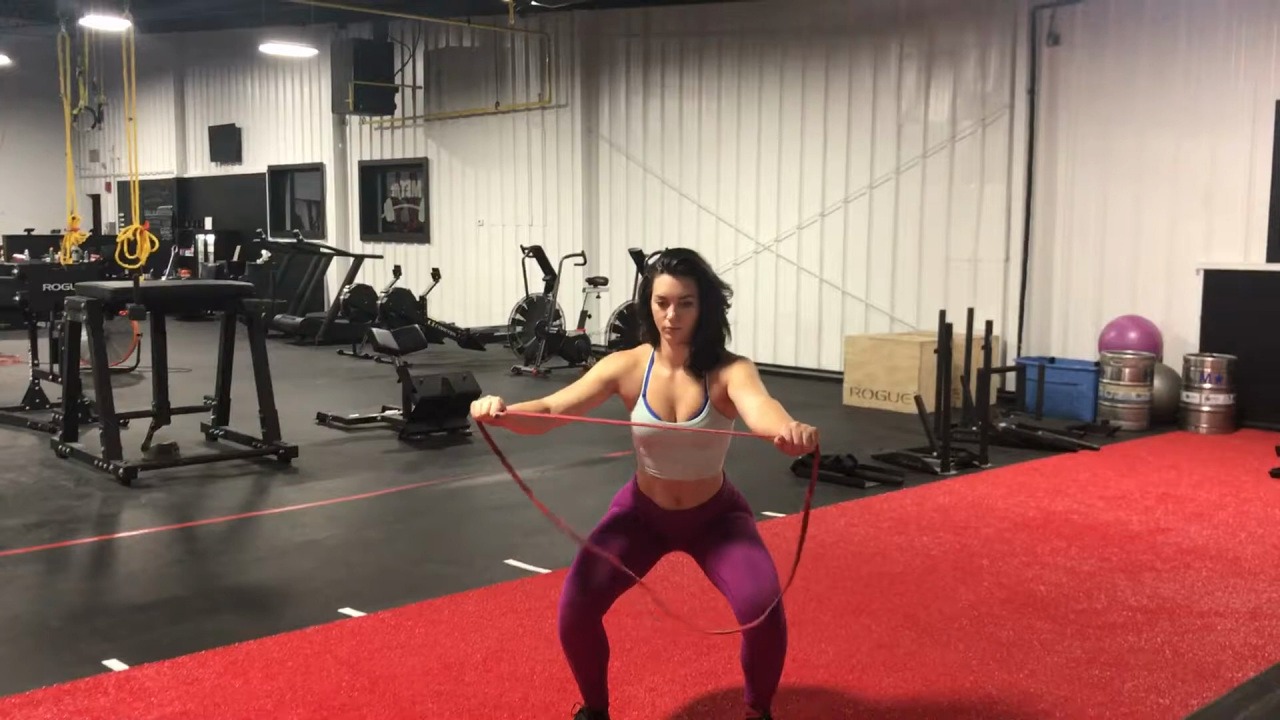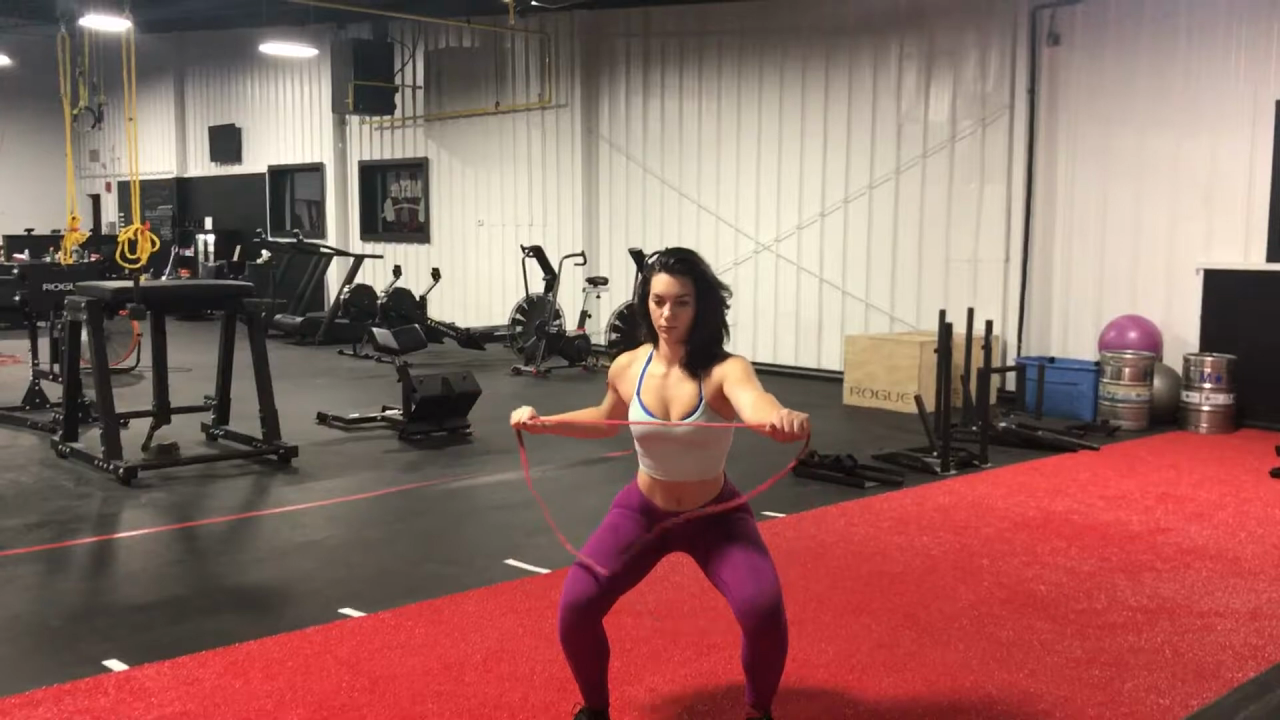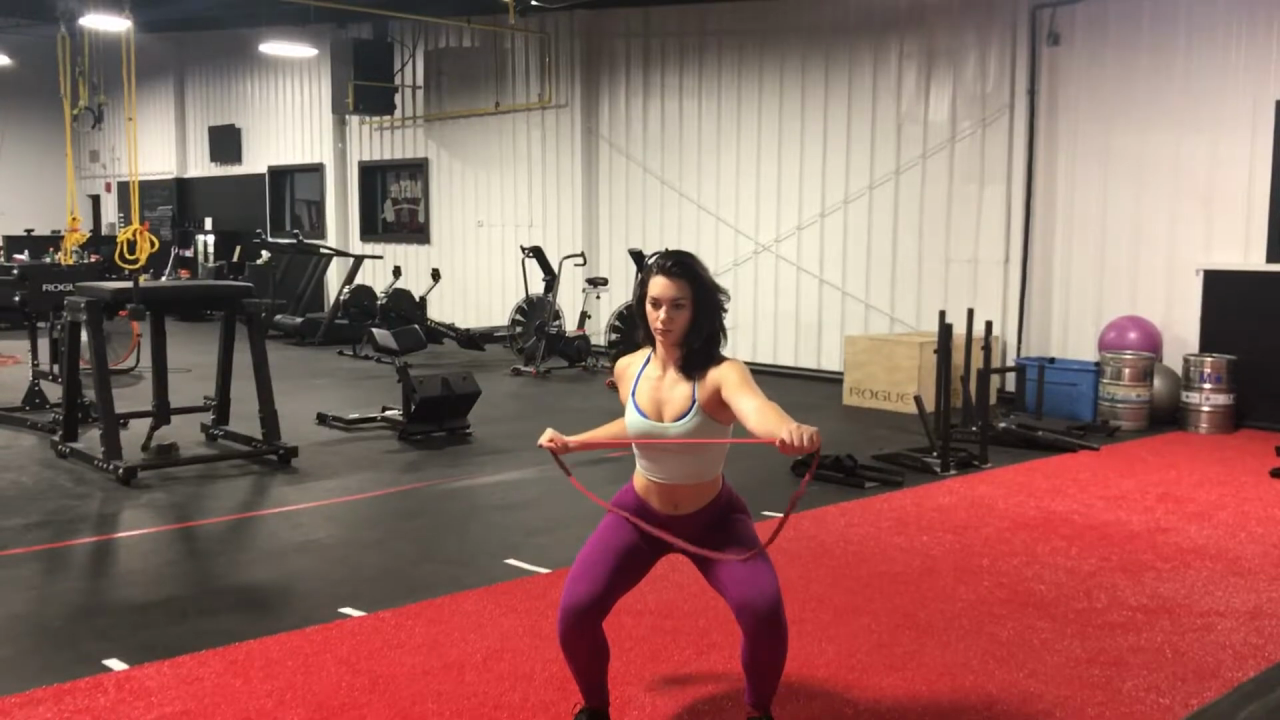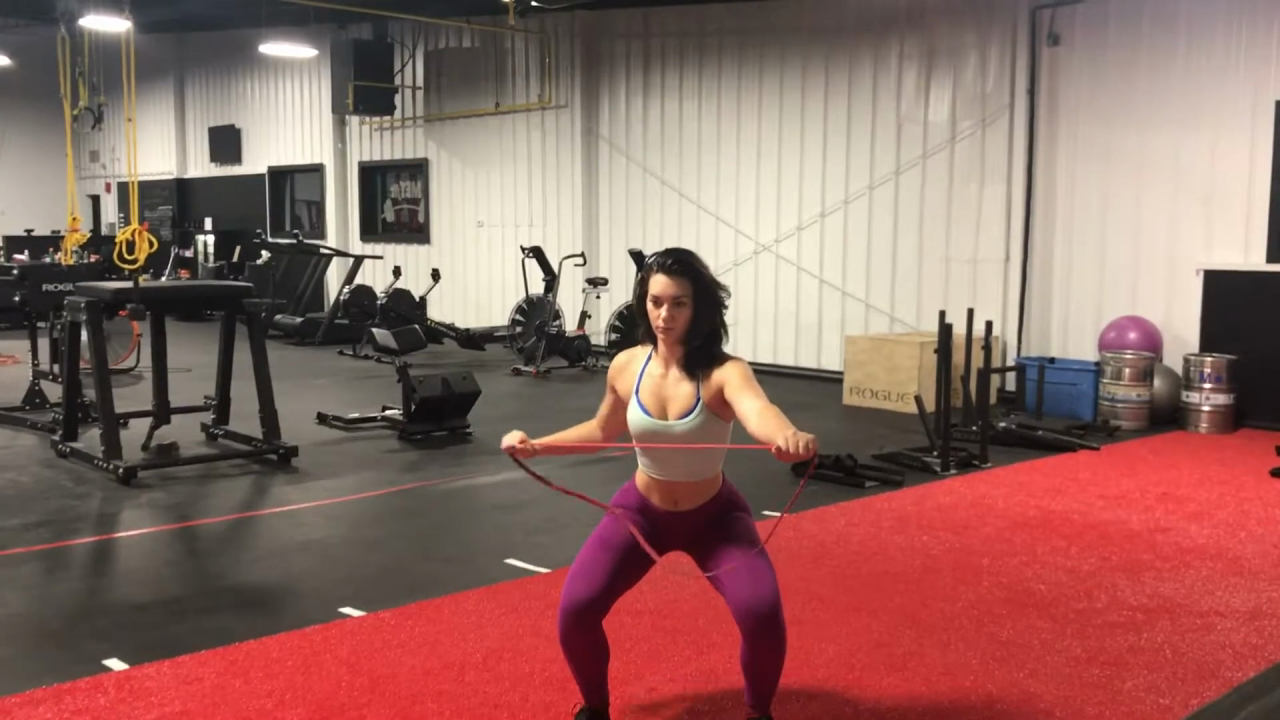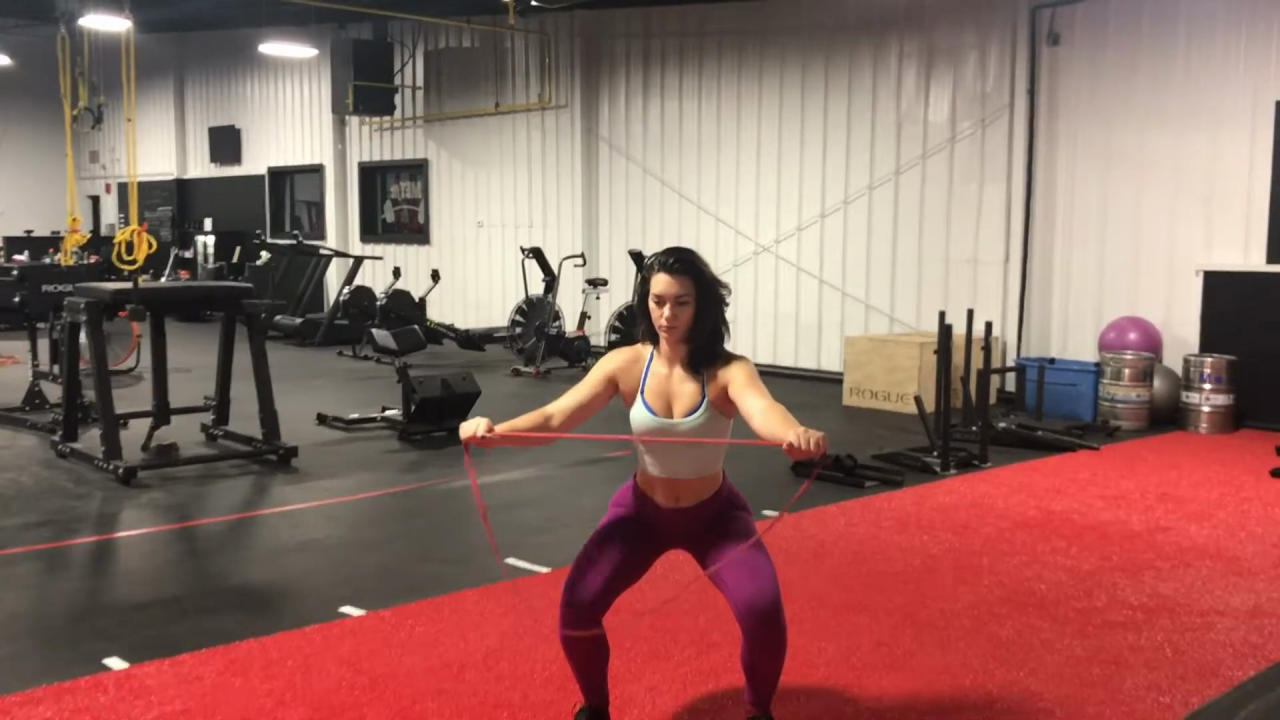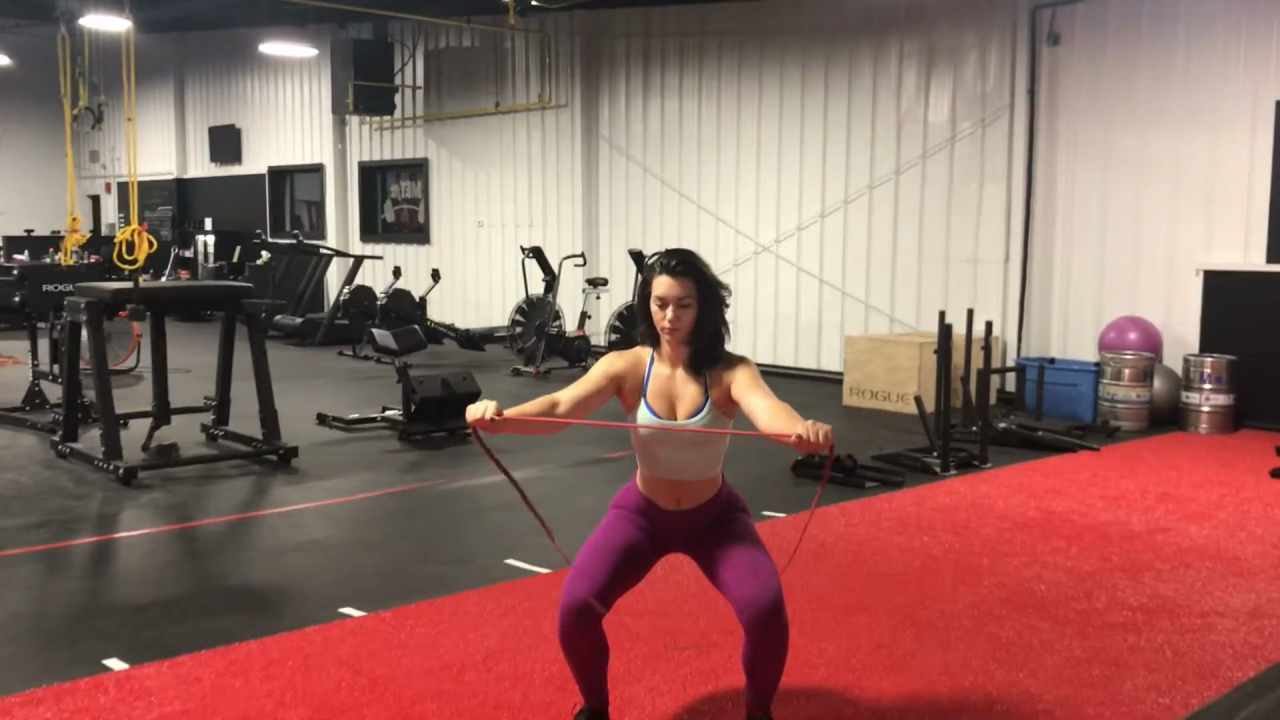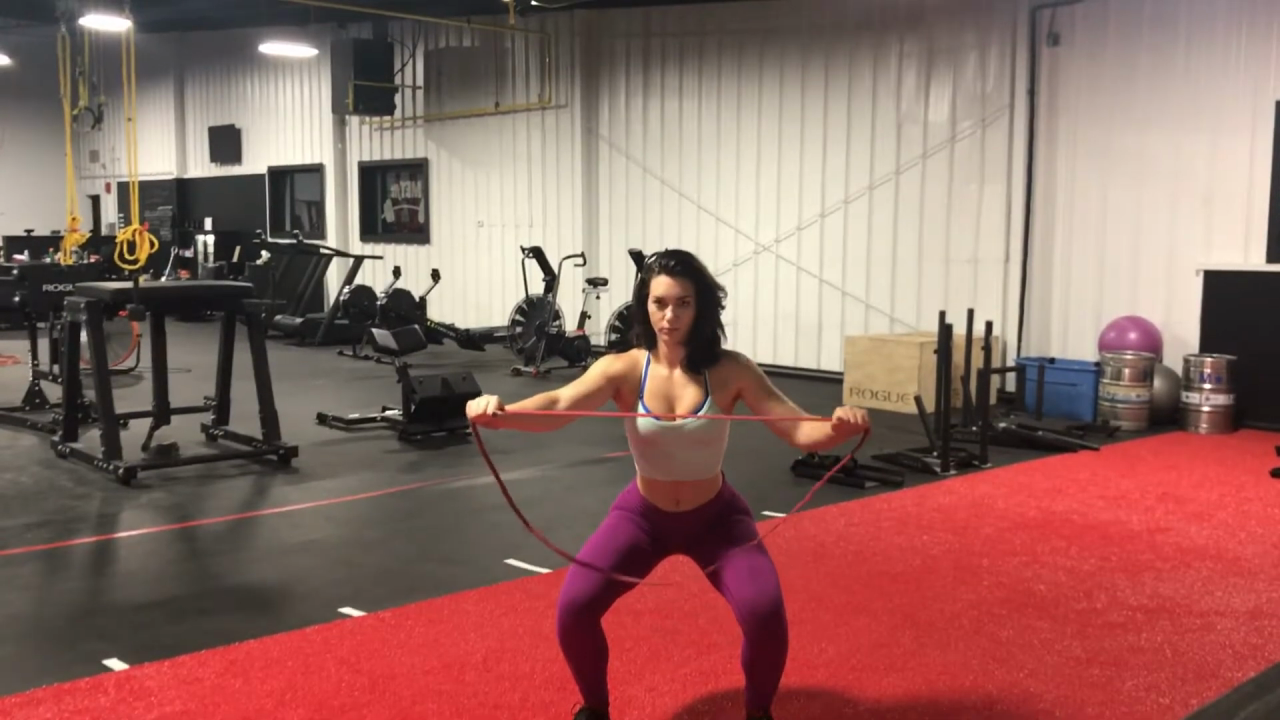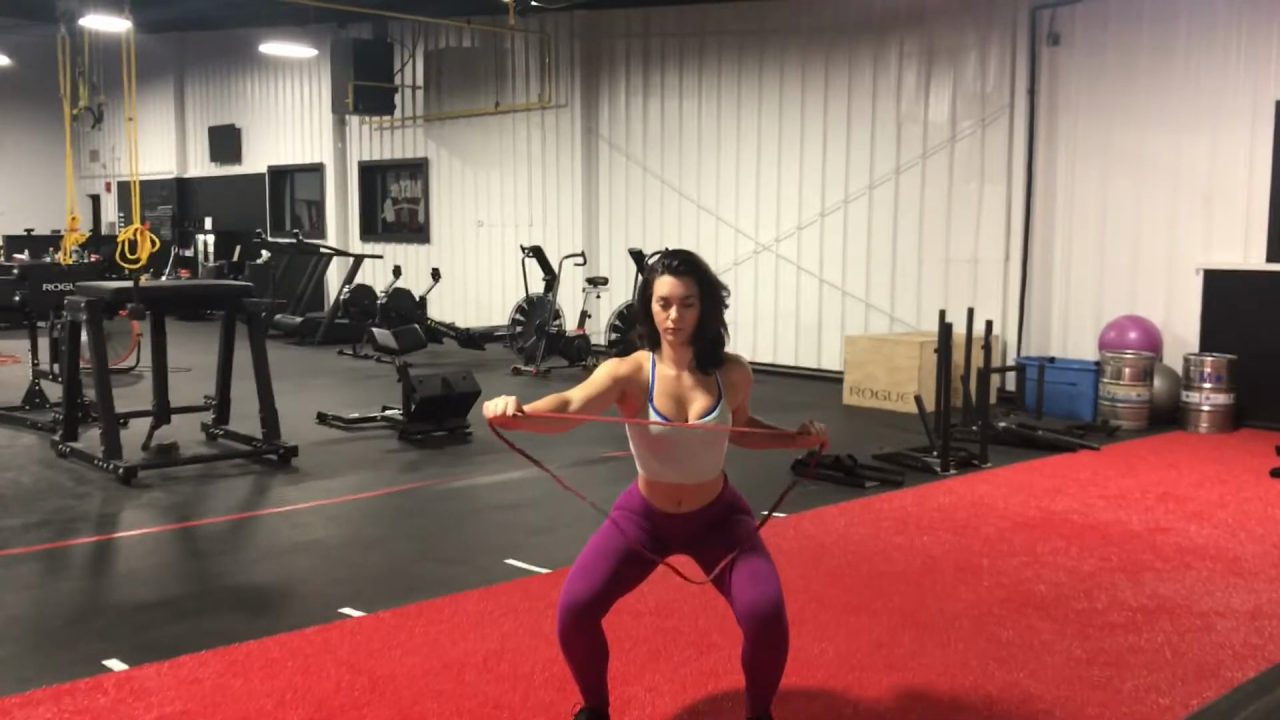
dt=0.4s
person 1, frame 1
left shoulder: (730, 371)
right shoulder: (626, 366)
left elbow: (761, 408)
right elbow: (551, 412)
left wrist: (790, 429)
right wrist: (502, 412)
left hip: (714, 515)
right hip: (642, 510)
left knee: (763, 610)
right knee: (576, 607)
person 1, frame 2
left shoulder: (726, 369)
right shoulder: (628, 367)
left elbow: (755, 402)
right elbow: (605, 421)
left wrist: (782, 418)
right wrist: (541, 421)
left hip: (716, 515)
right hip: (642, 510)
left knee: (764, 612)
right knee: (576, 608)
person 1, frame 3
left shoulder: (722, 374)
right shoulder: (628, 369)
left elbow: (757, 409)
left wrist: (791, 431)
right wrist: (571, 443)
left hip: (713, 519)
right hip: (639, 512)
left knee: (765, 616)
right knee: (575, 612)
person 1, frame 4
left shoulder: (725, 372)
right shoulder: (626, 366)
left elbow: (758, 411)
right elbow: (604, 430)
left wrist: (789, 436)
right wrist: (536, 445)
left hip: (714, 516)
right hip: (640, 510)
left knee: (763, 615)
right knee: (576, 610)
person 1, frame 5
left shoulder: (729, 371)
right shoulder: (625, 364)
left elbow: (764, 411)
right elbow: (555, 417)
left wrist: (798, 434)
right wrist: (497, 430)
left hip: (714, 513)
right hip: (642, 509)
left knee: (763, 612)
right knee: (575, 607)
person 1, frame 6
left shoulder: (731, 371)
right shoulder: (626, 366)
left elbow: (768, 409)
right elbow: (560, 406)
left wrist: (805, 429)
right wrist: (502, 416)
left hip: (714, 516)
right hip: (641, 511)
left knee: (766, 612)
right knee: (575, 607)
person 1, frame 7
left shoulder: (731, 370)
right shoulder: (622, 369)
left elbow: (799, 429)
right elbow: (559, 405)
left wrist: (841, 425)
right wrist: (502, 414)
left hip: (716, 516)
right hip: (642, 513)
left knee: (765, 614)
right knee: (574, 607)
person 1, frame 8
left shoulder: (733, 373)
right shoulder: (627, 372)
right elbow: (570, 406)
left wrist: (798, 437)
right wrist: (518, 413)
left hip: (717, 516)
right hip: (643, 515)
left knee: (766, 615)
right knee: (575, 609)
